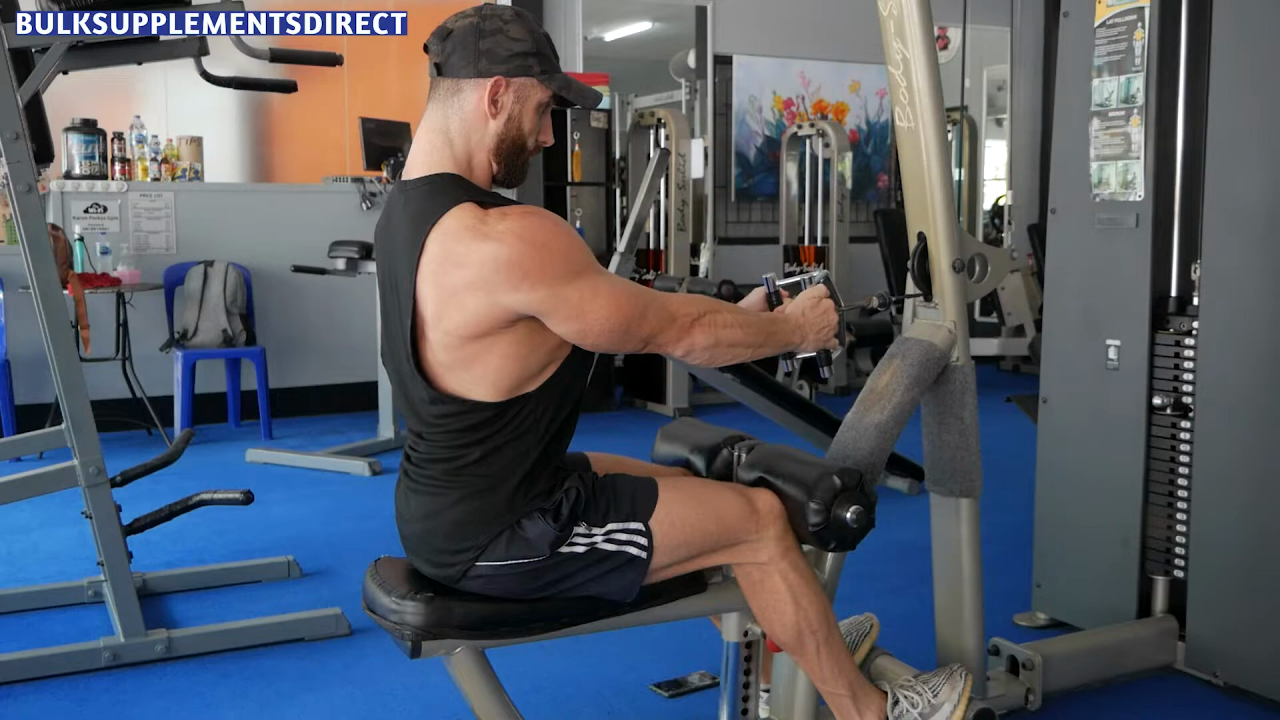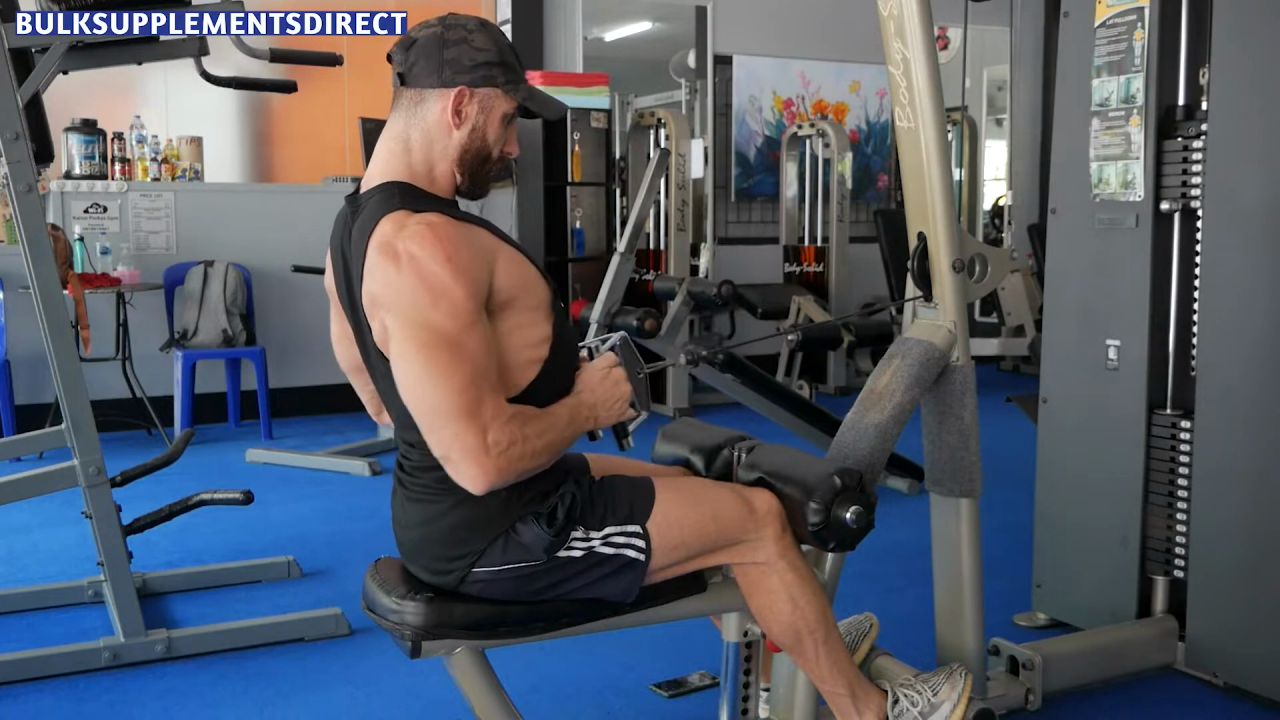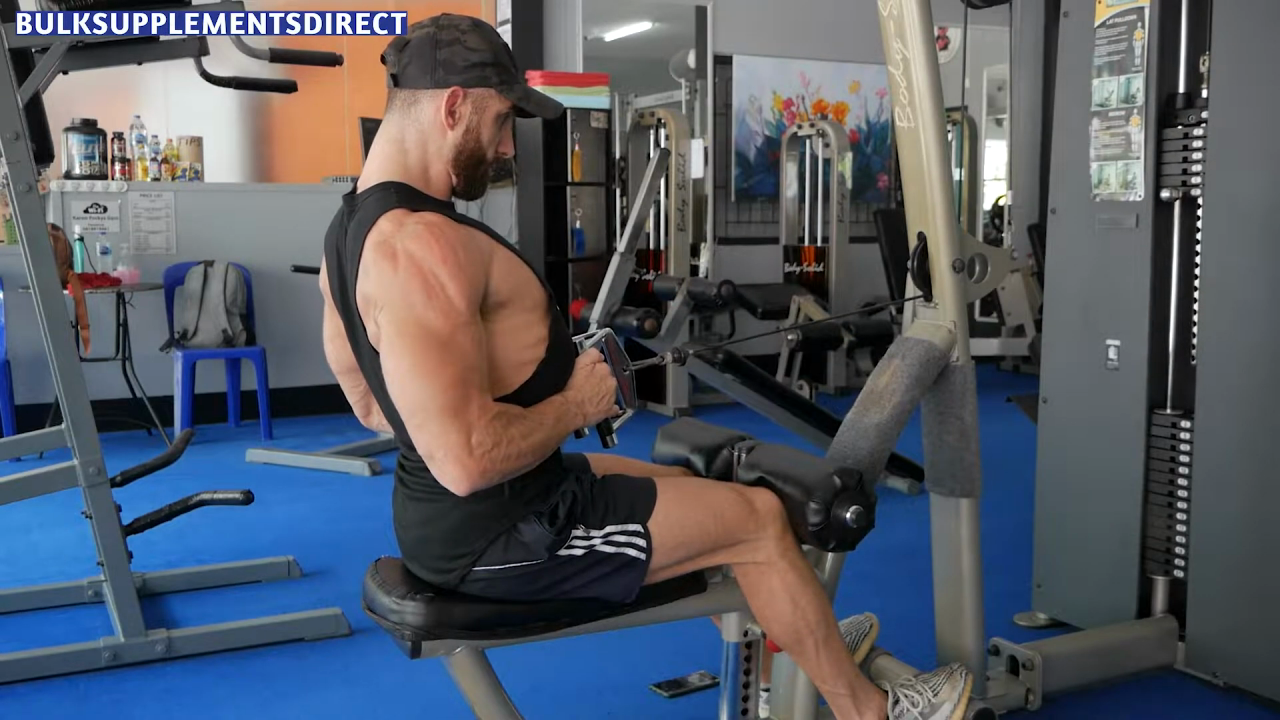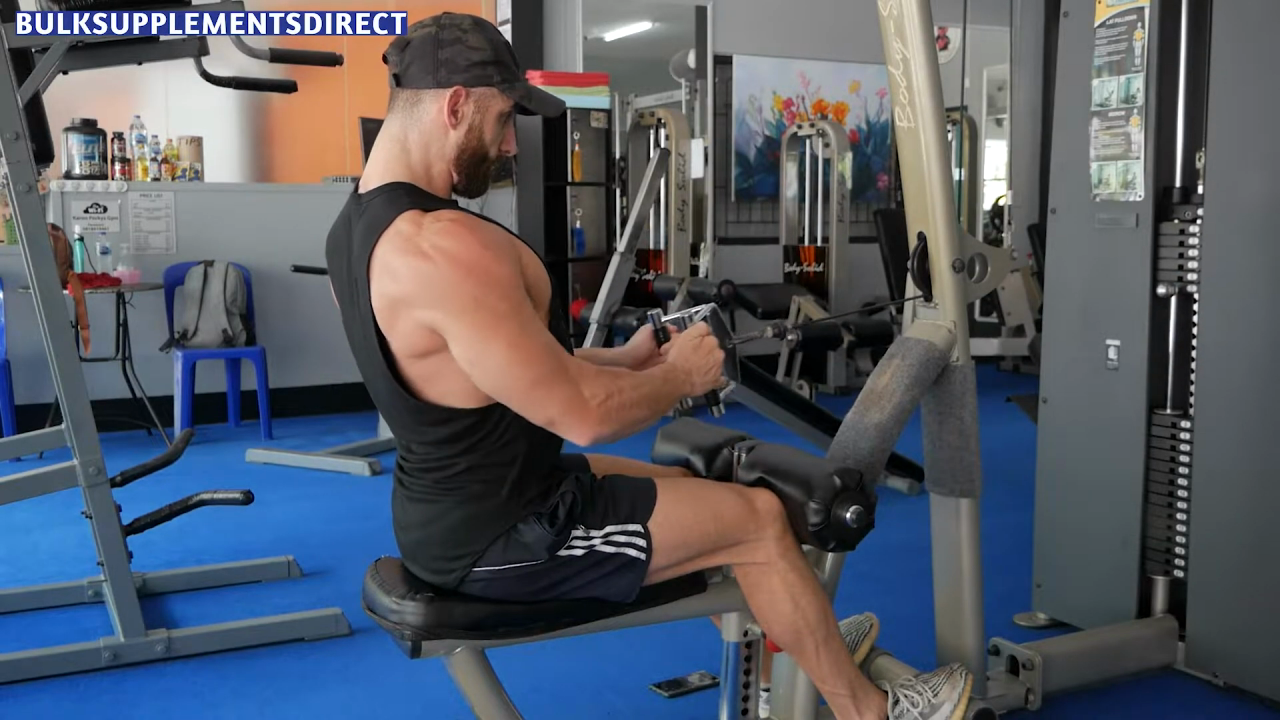
dt=0.7s
person 1, frame 1
left shoulder: (413, 205)
right shoulder: (503, 241)
right elbow: (676, 331)
left wrist: (741, 317)
right wrist: (794, 328)
left hip: (452, 502)
right hip: (501, 532)
left knee: (700, 490)
right knee: (758, 519)
left ankle: (797, 648)
person 1, frame 2
left shoulder: (361, 223)
right shoulder: (425, 247)
right elbow: (485, 458)
left wrist: (558, 381)
right wrist: (586, 407)
left hip: (441, 510)
right hip: (498, 533)
left knee: (687, 488)
right knee: (757, 519)
left ankle: (801, 649)
person 1, frame 3
left shoulder: (355, 226)
right shoulder: (420, 247)
right elbow: (467, 460)
left wrist: (550, 378)
right wrist: (575, 403)
left hip: (442, 515)
right hip: (501, 533)
left knee: (688, 487)
right knee: (758, 518)
left ankle: (801, 647)
person 1, frame 4
left shoulder: (361, 226)
right shoulder: (443, 248)
right elbow: (587, 413)
left wrist: (625, 359)
right wrist: (685, 375)
left hip: (447, 506)
right hip: (500, 533)
left knee: (688, 487)
right knee: (758, 519)
left ankle: (802, 647)
